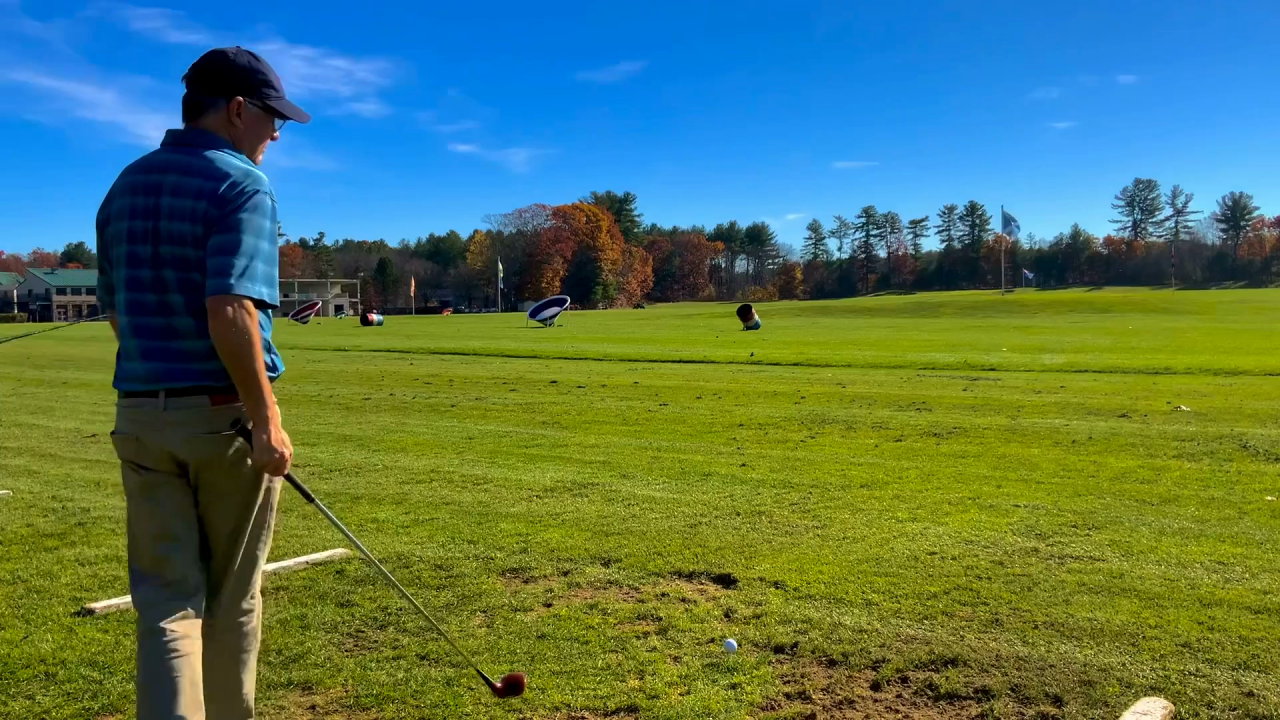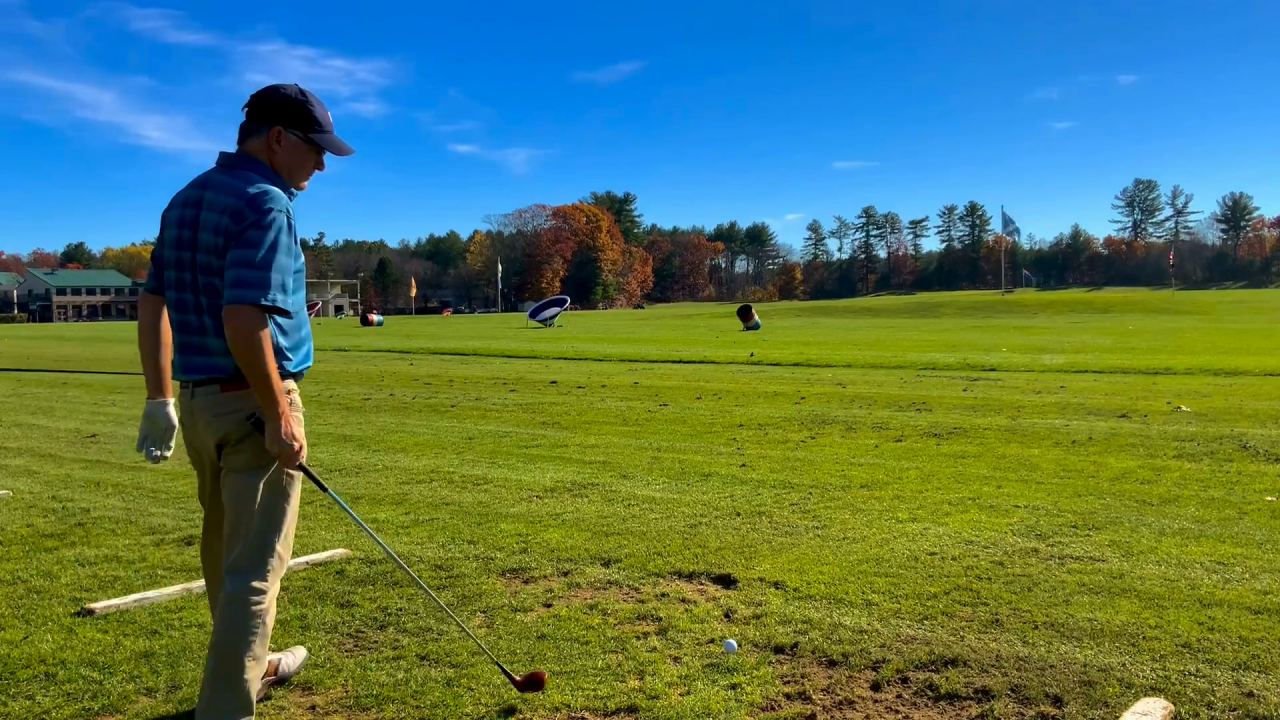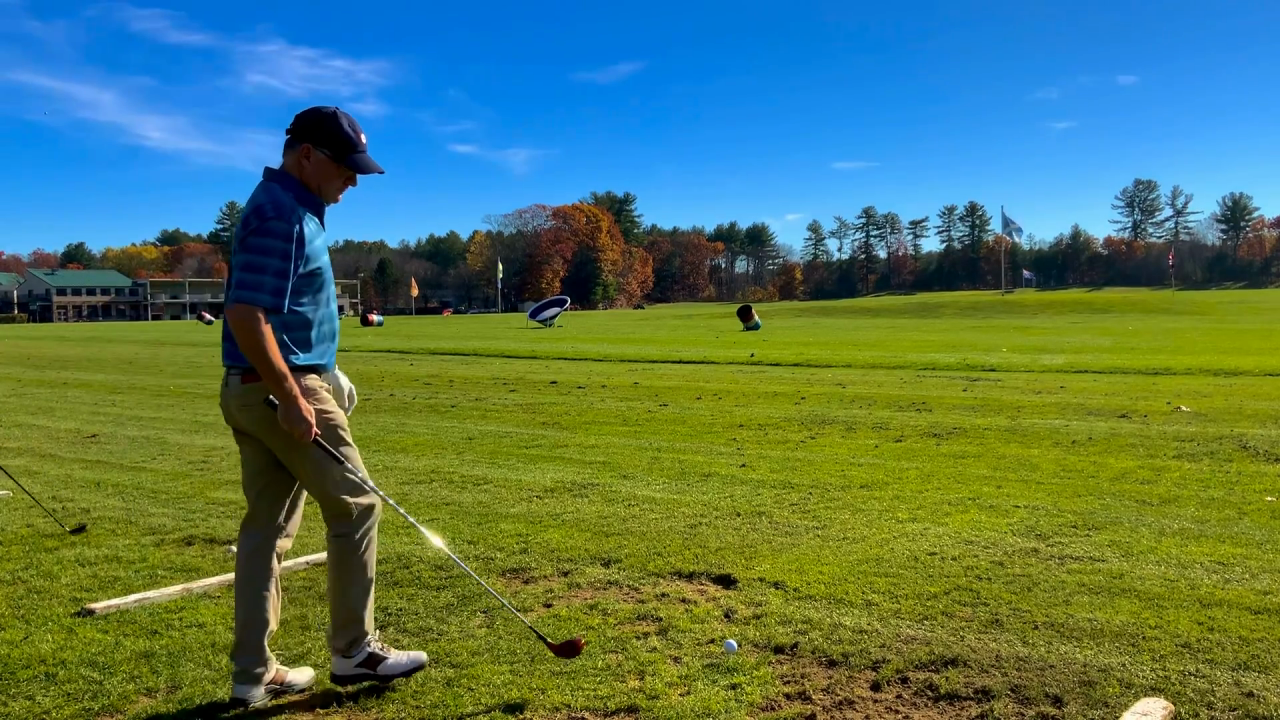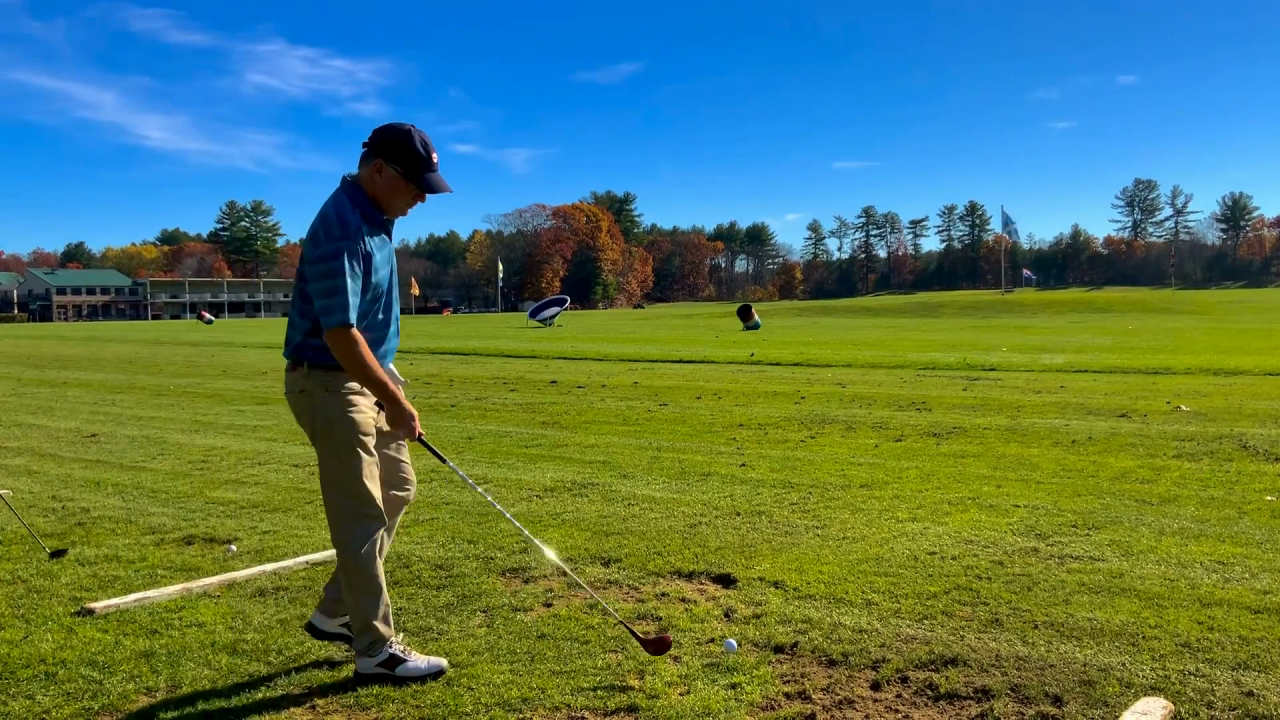
dt=0.5s
person 1, frame 1
left shoulder: (124, 188)
right shoulder: (241, 185)
left elbow: (119, 313)
right elbow: (231, 316)
right wrist: (267, 422)
left hip: (142, 420)
right hip: (226, 417)
left knee: (164, 604)
right knee: (232, 597)
person 1, frame 2
left shoulder: (189, 198)
right shoulder: (266, 205)
left elbow: (153, 304)
right elbow: (242, 319)
left wrist: (162, 399)
right wrist: (278, 416)
left hip: (198, 401)
right hip: (254, 404)
left knee: (227, 544)
right knee: (254, 564)
left ankle: (248, 664)
person 1, frame 3
left shoulder: (284, 206)
right shoulder: (281, 215)
right elbow: (244, 315)
left wrist: (328, 369)
right wrist: (293, 398)
left hip: (250, 392)
right hip: (282, 393)
left knee: (265, 528)
right knee: (354, 510)
left ankle: (251, 673)
right ankle: (356, 650)
person 1, frame 4
left shoulder: (375, 217)
right shoulder: (342, 231)
right elbow: (341, 335)
left wrist: (386, 375)
right wrist: (394, 402)
left hip: (361, 381)
right hip: (331, 386)
left knee: (396, 493)
right knee: (362, 517)
left ankle: (336, 611)
right ankle: (375, 648)
